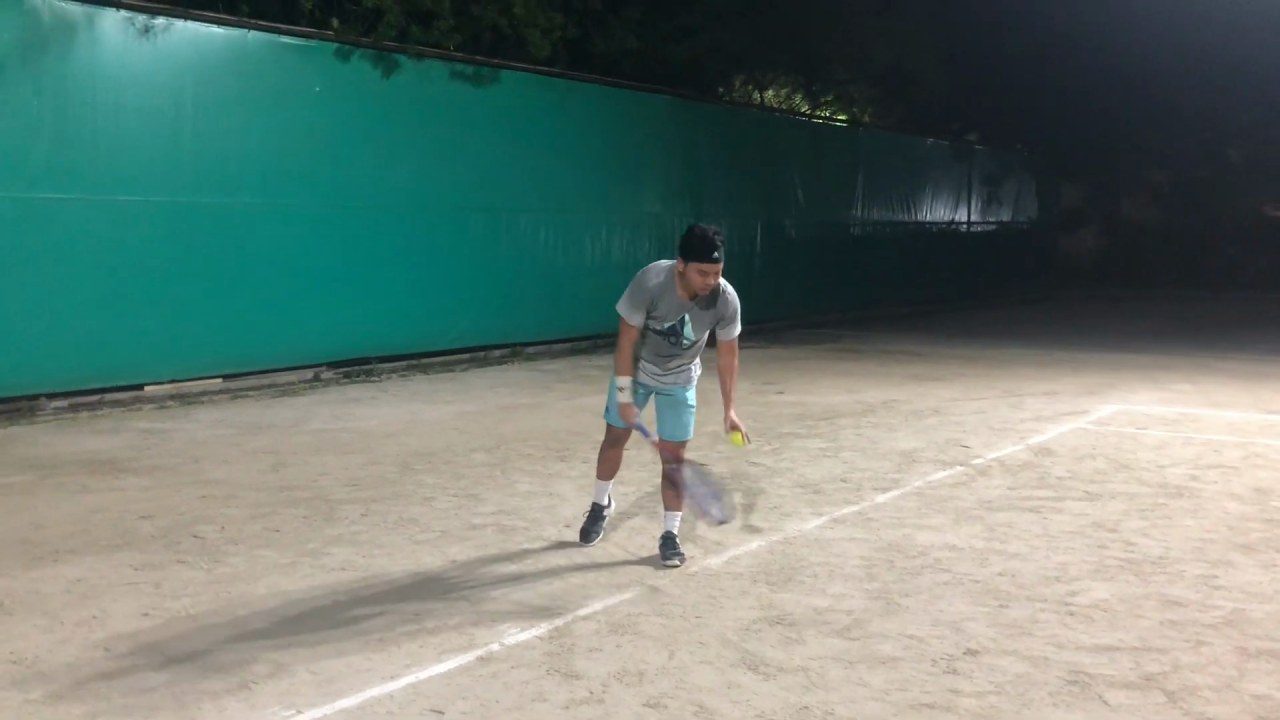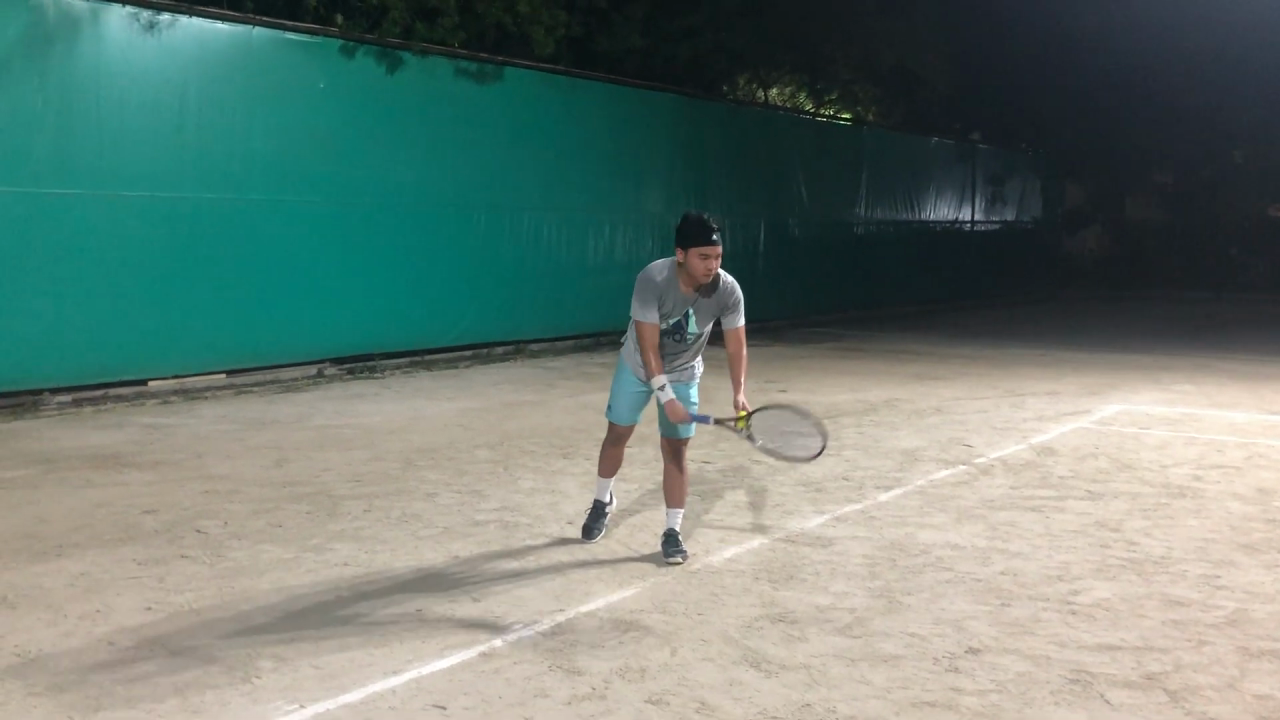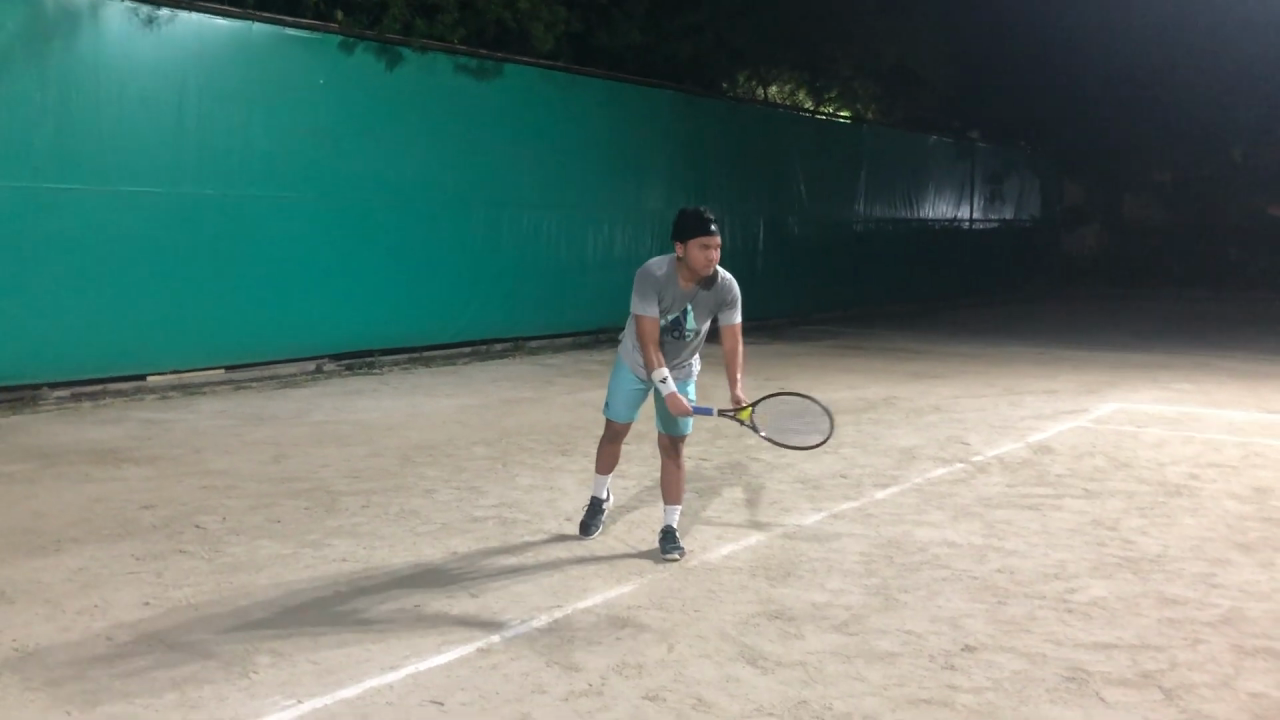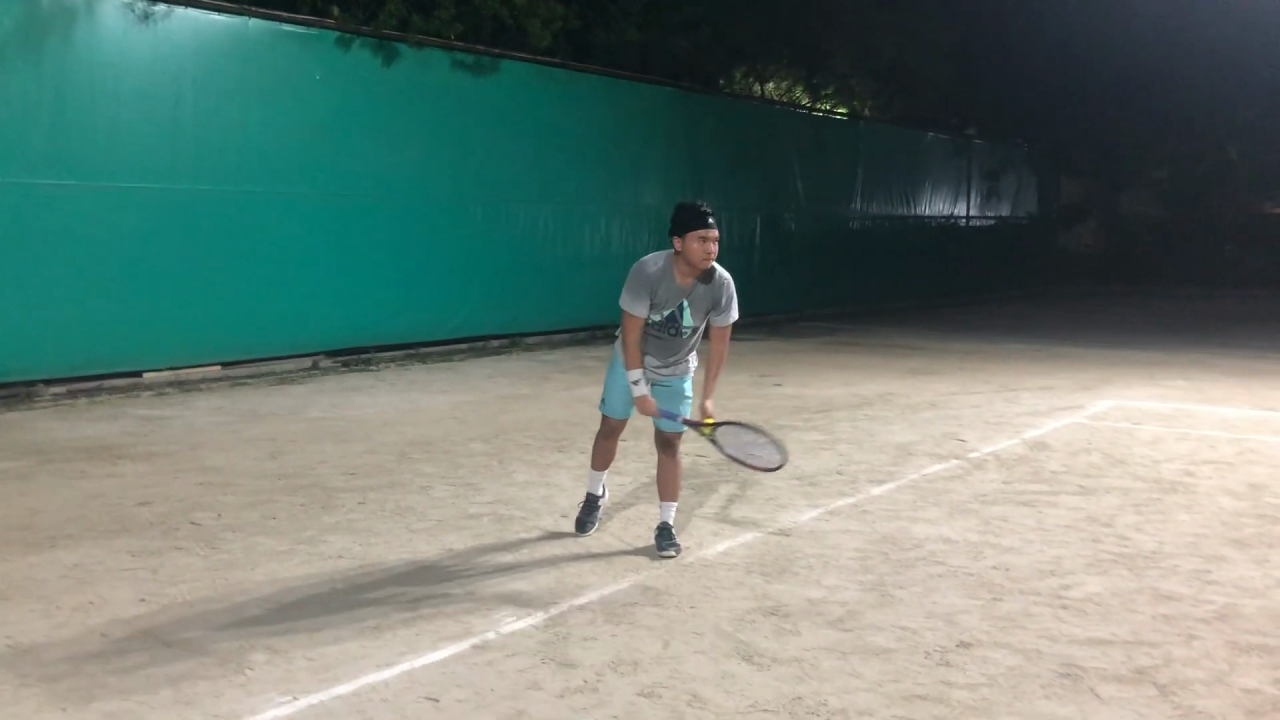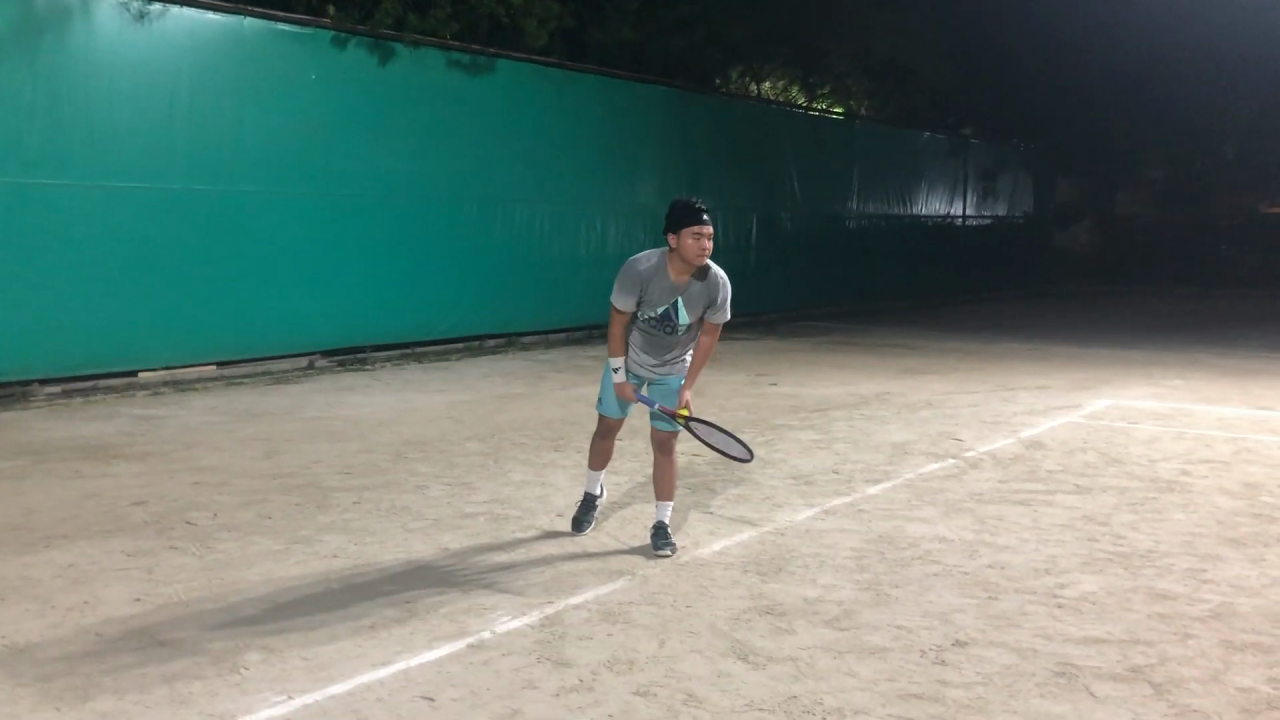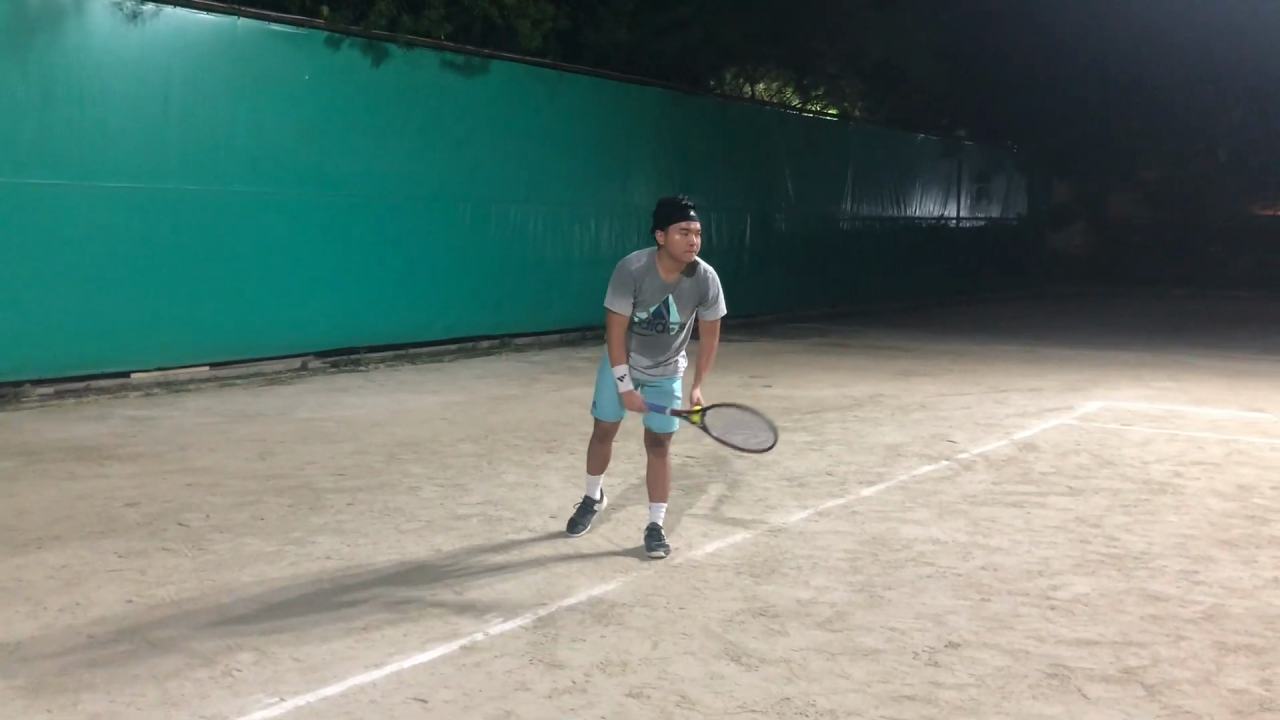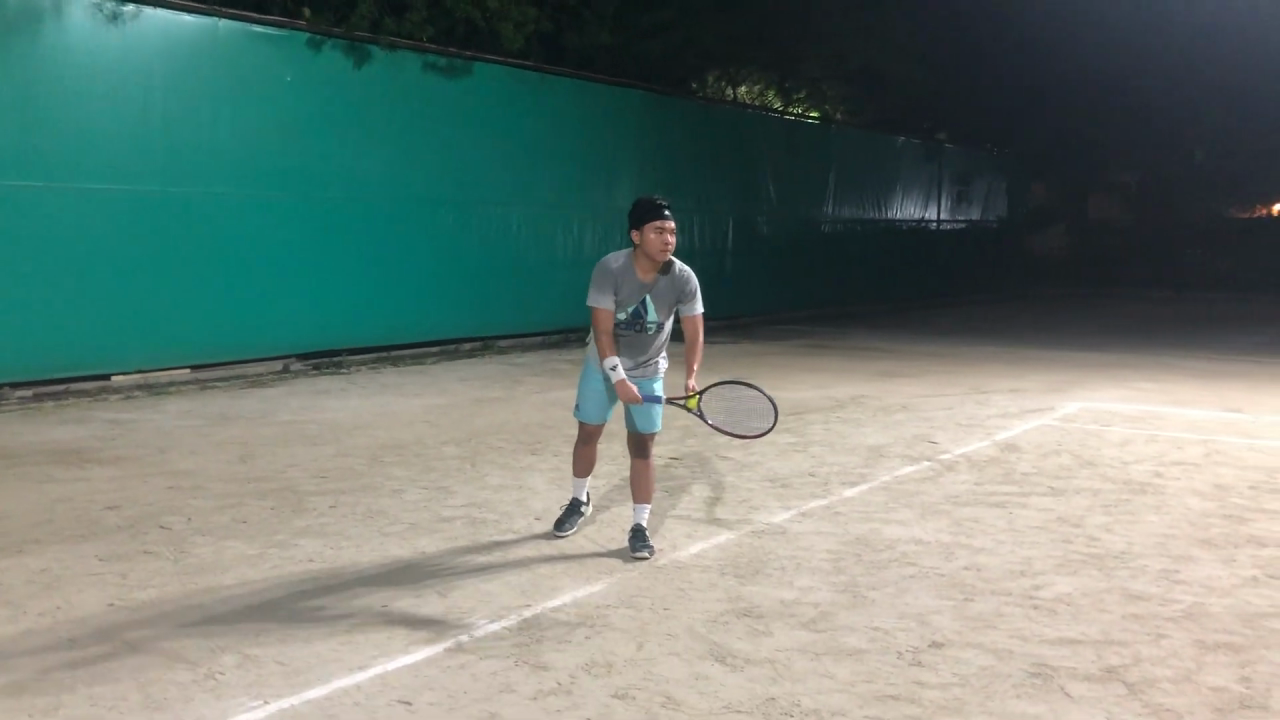
dt=0.2s
person 1, frame 1
left shoulder: (726, 300)
right shoulder: (649, 282)
left elbow: (728, 355)
right elbow: (626, 342)
left wrist: (729, 408)
right wrist: (623, 395)
left hip: (680, 380)
right hip: (636, 370)
left knee: (674, 453)
right knee: (615, 437)
left ankle: (670, 535)
right ankle: (601, 504)
person 1, frame 2
left shoulder: (728, 290)
right shoulder: (652, 280)
left elbow: (736, 344)
right elbow: (648, 347)
left wrist: (739, 392)
right wrist: (665, 398)
left hip: (683, 376)
right hip: (639, 367)
left knee: (675, 451)
right knee: (617, 435)
left ankle: (672, 532)
right ankle: (602, 502)
person 1, frame 3
left shoulder: (725, 287)
right shoulder: (651, 275)
left elbow: (732, 341)
right elbow: (649, 343)
left wrist: (735, 387)
right wrist: (667, 392)
left hip: (681, 372)
right hip: (635, 364)
left knee: (672, 448)
right knee: (614, 432)
left ankle: (670, 528)
right ankle: (600, 498)
person 1, frame 4
left shoulder: (721, 285)
right shoulder: (646, 271)
left elbow: (719, 342)
right elbow: (631, 335)
left wrist: (707, 395)
right wrist: (639, 389)
left hip: (677, 371)
right hip: (631, 361)
left knee: (669, 445)
right knee: (610, 428)
left ankle: (666, 525)
right ankle: (595, 494)
person 1, frame 5
left shoulder: (717, 283)
right shoulder: (639, 269)
left elbow: (708, 336)
right elbow: (618, 325)
left wrist: (687, 387)
right wrist: (619, 377)
left hip: (672, 370)
right hip: (627, 361)
left knee: (665, 443)
right knee: (607, 428)
left ankle: (662, 525)
right ankle: (593, 493)
person 1, frame 6
left shoulder: (706, 280)
right shoulder: (630, 269)
left elbow: (709, 335)
right elbow: (616, 331)
left wrist: (698, 385)
right wrist: (624, 385)
left hip: (666, 372)
right hip: (622, 364)
left knee: (659, 445)
right knee: (603, 432)
left ankle: (655, 527)
right ankle: (592, 498)
person 1, frame 7
left shoulder: (683, 279)
right shoulder: (609, 269)
left elbow: (694, 333)
right elbow: (603, 331)
left wrist: (691, 376)
right wrist: (618, 378)
left hip: (648, 372)
right hip: (603, 366)
left knee: (642, 446)
right knee: (588, 434)
left ankle: (639, 528)
right ankle: (579, 501)
